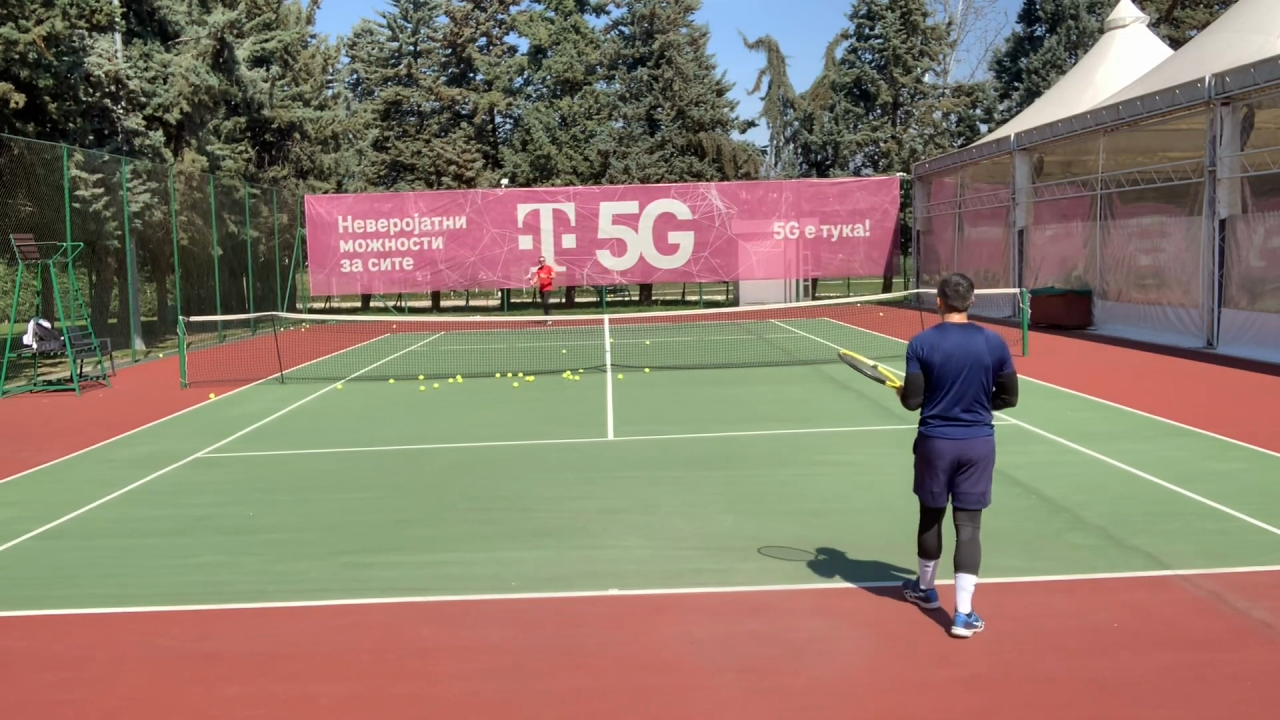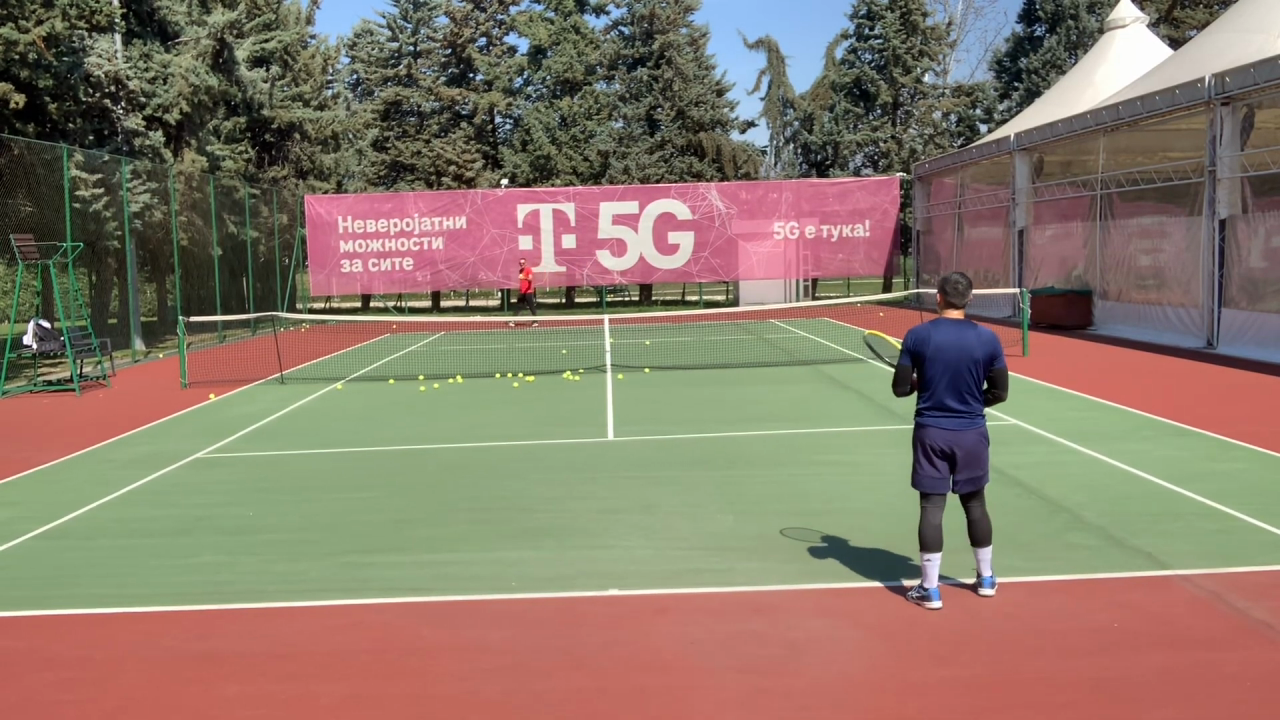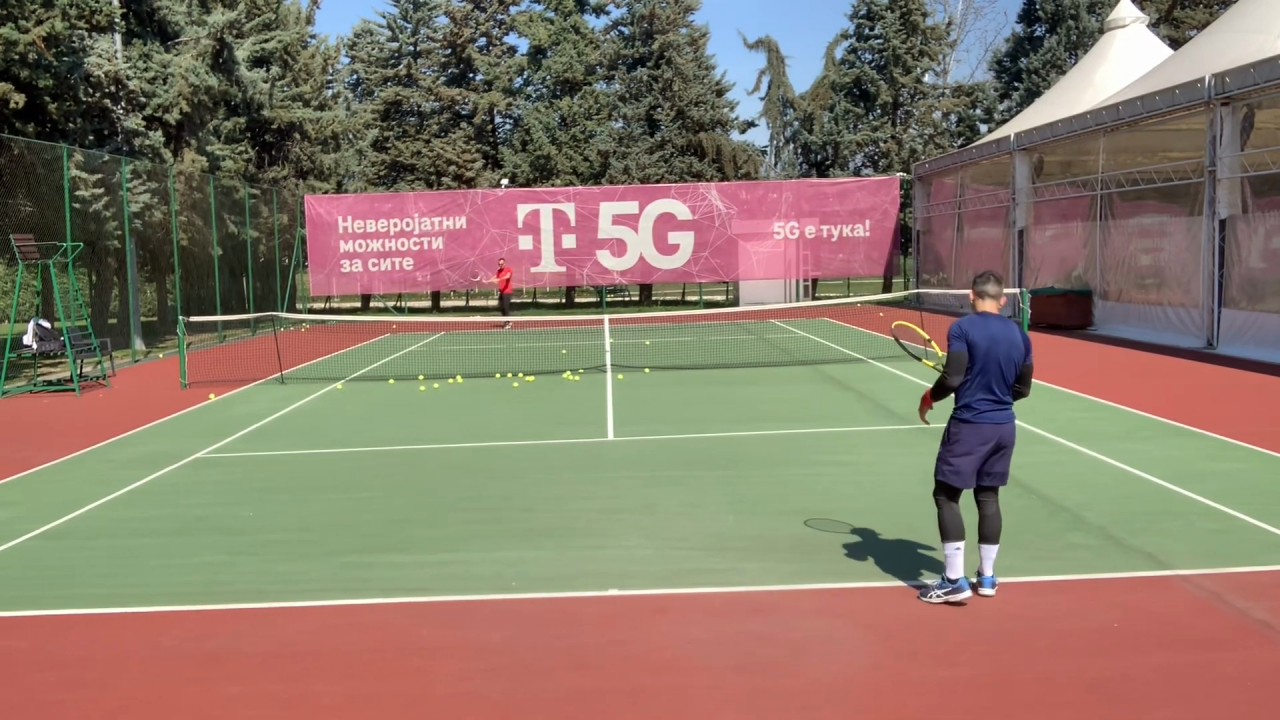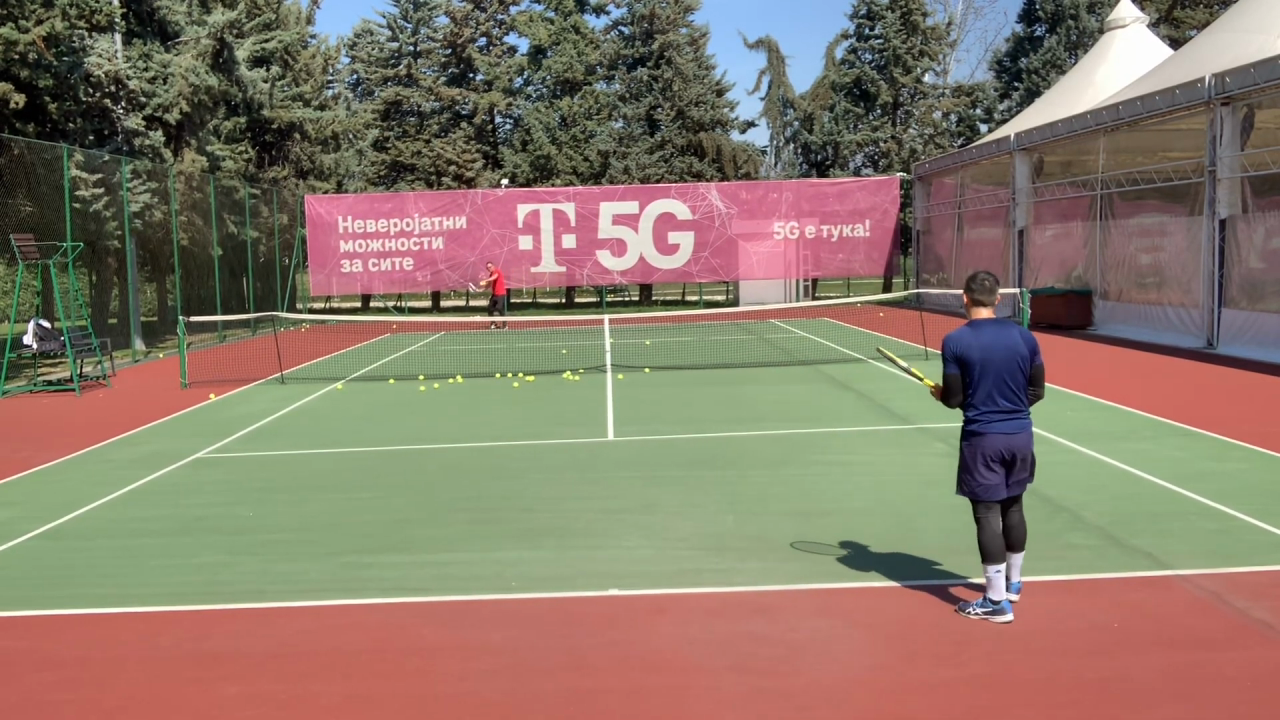
dt=0.7s
person 1, frame 1
left shoulder: (921, 343)
right shoulder: (995, 343)
left elbow: (912, 400)
right elbow: (1009, 397)
left wrist: (902, 392)
left hip: (935, 443)
right hip: (978, 443)
left knee: (930, 517)
right knee: (968, 527)
left ankle: (926, 588)
right ankle: (964, 613)
person 1, frame 2
left shoulder: (917, 336)
right shoulder: (988, 339)
left elbow: (900, 388)
right elbow: (999, 393)
left hip: (930, 433)
right hip: (971, 433)
left knee: (931, 508)
right knee: (975, 504)
left ankle: (930, 589)
right ankle: (986, 578)
person 1, frame 3
left shoulder: (963, 327)
right shoulder: (1020, 334)
left elbow: (952, 378)
right elbow: (1022, 389)
left wrist: (928, 397)
left hip: (969, 426)
right hip: (1004, 426)
left knee: (946, 496)
right knee: (988, 497)
left ankle: (956, 580)
right ankle: (986, 577)
person 1, frame 4
left shoulder: (955, 341)
right shoulder: (1024, 336)
left elbow: (953, 399)
right elbow: (1038, 390)
left wrist: (938, 392)
left hip: (981, 439)
right hip: (1021, 435)
left knee: (987, 515)
right knee: (1012, 508)
left ankle: (996, 601)
right ankle: (1013, 582)
